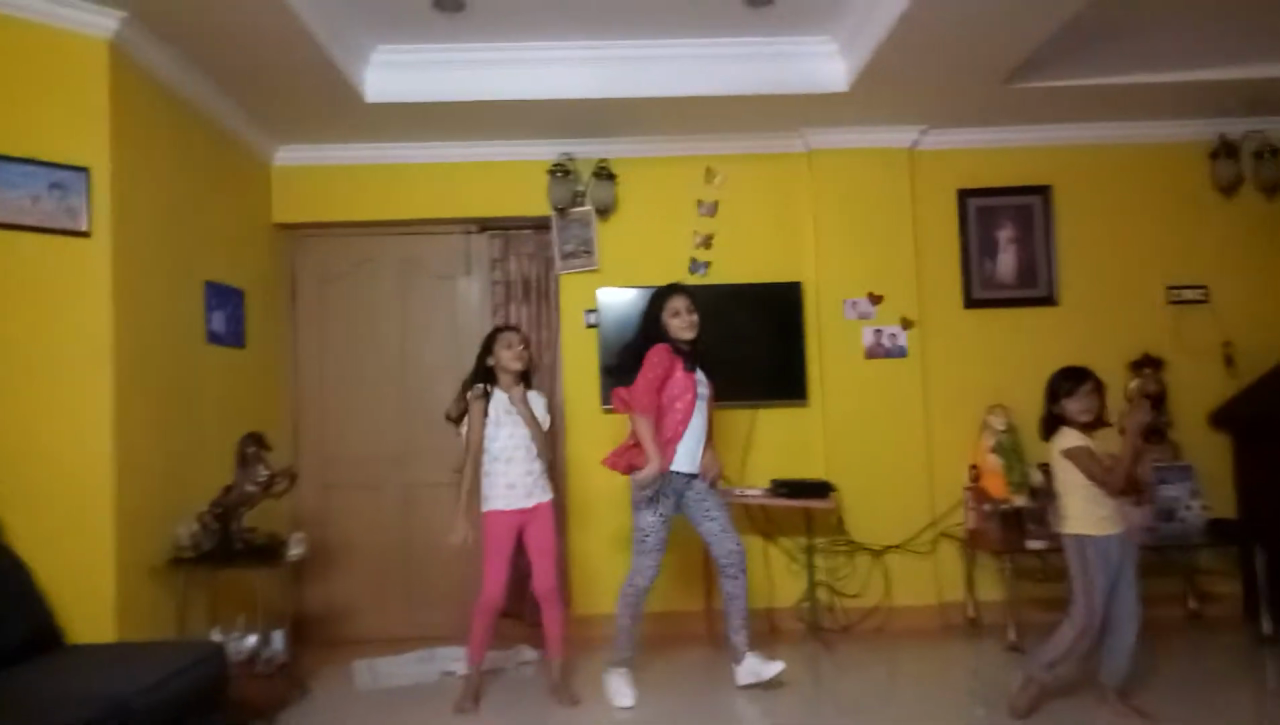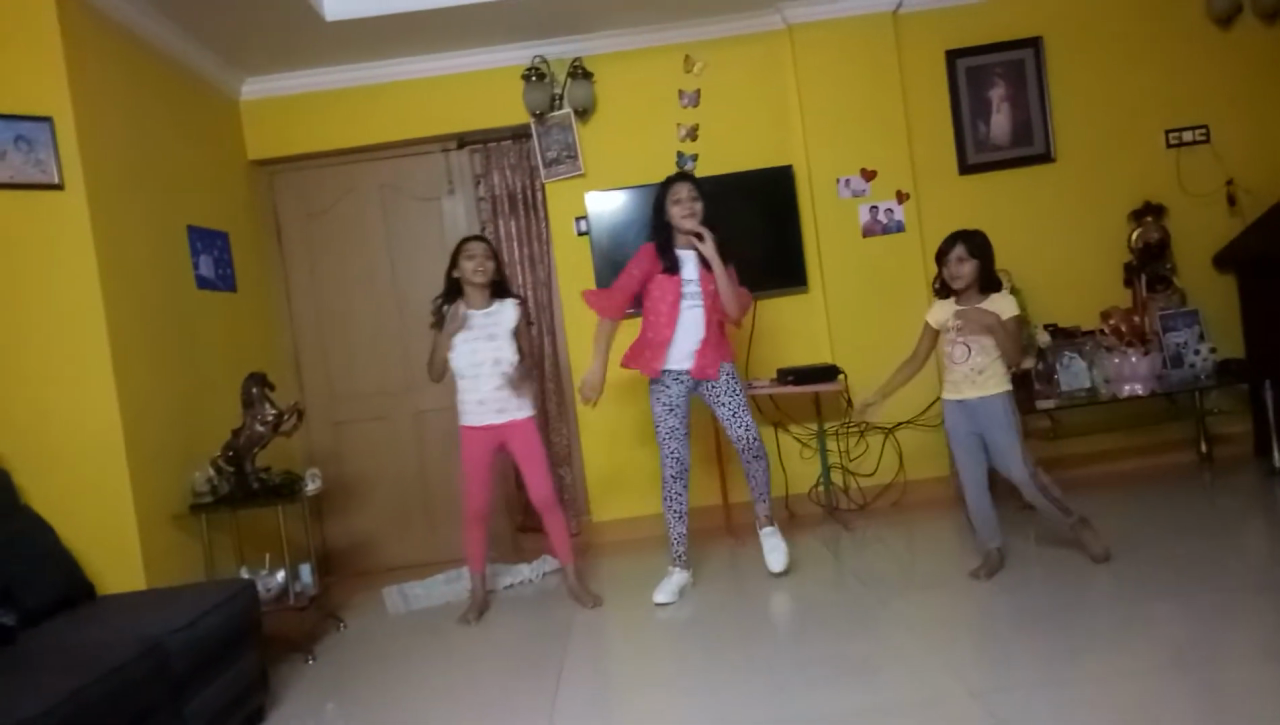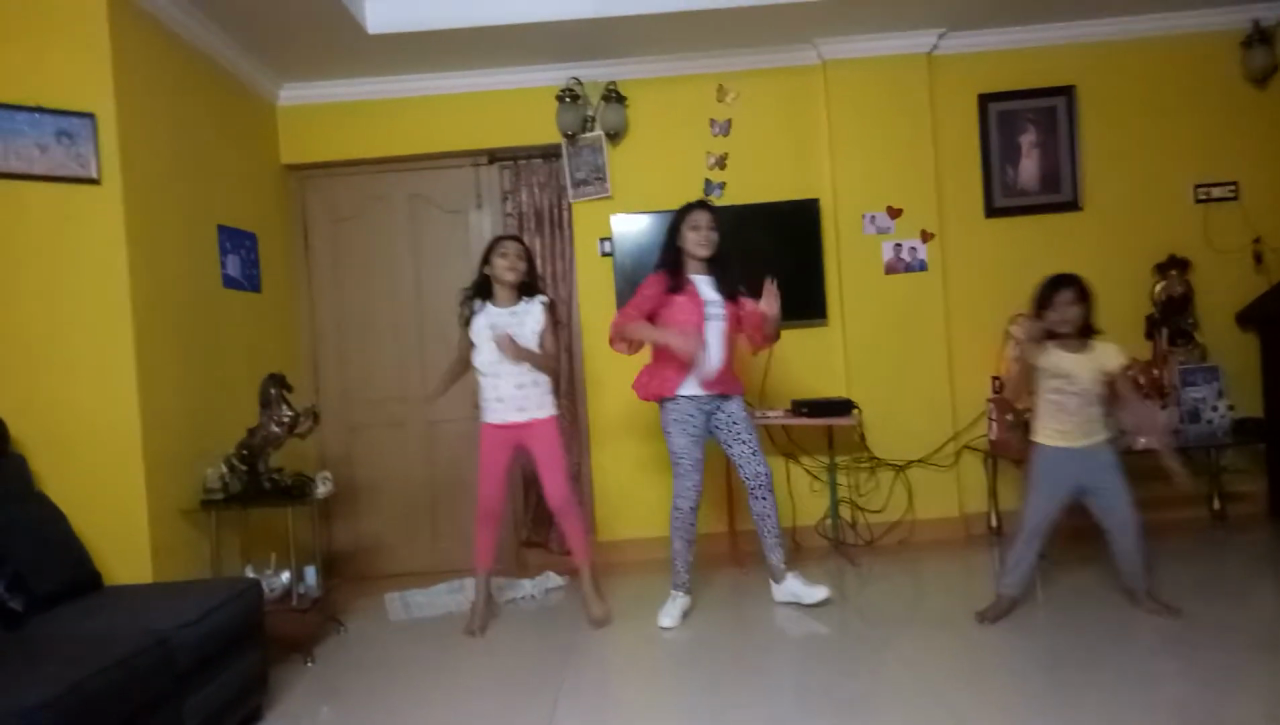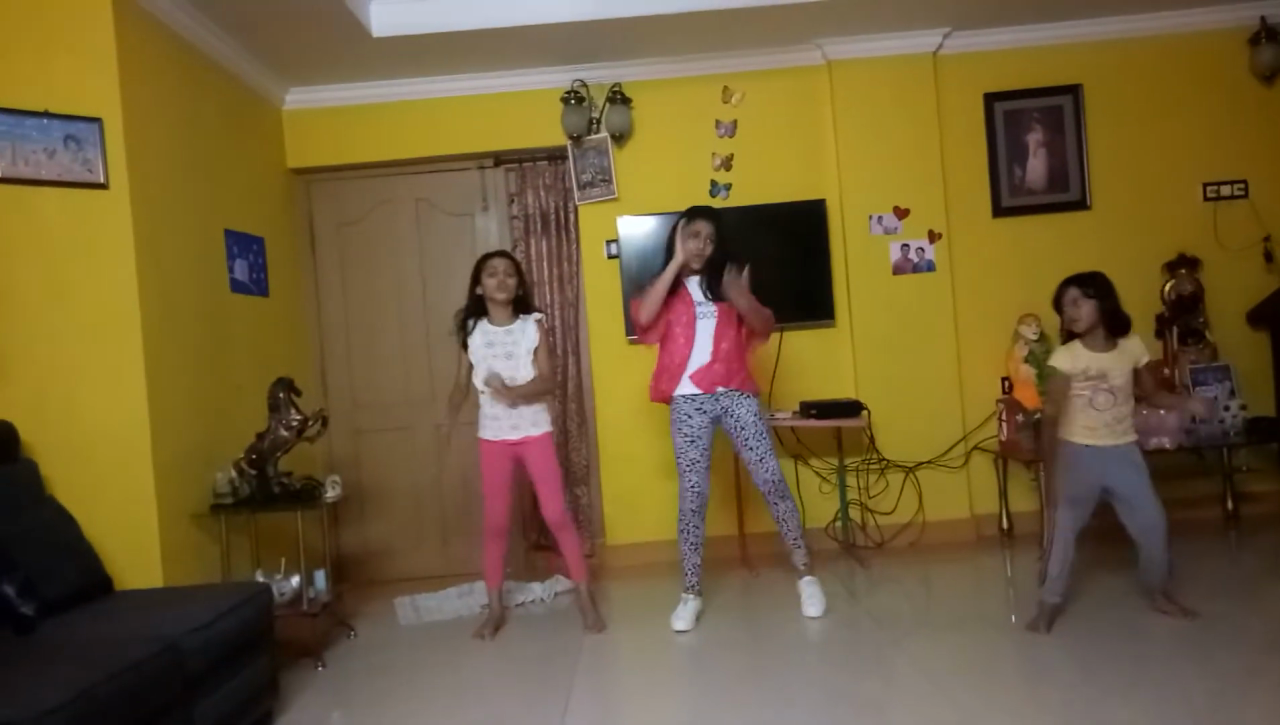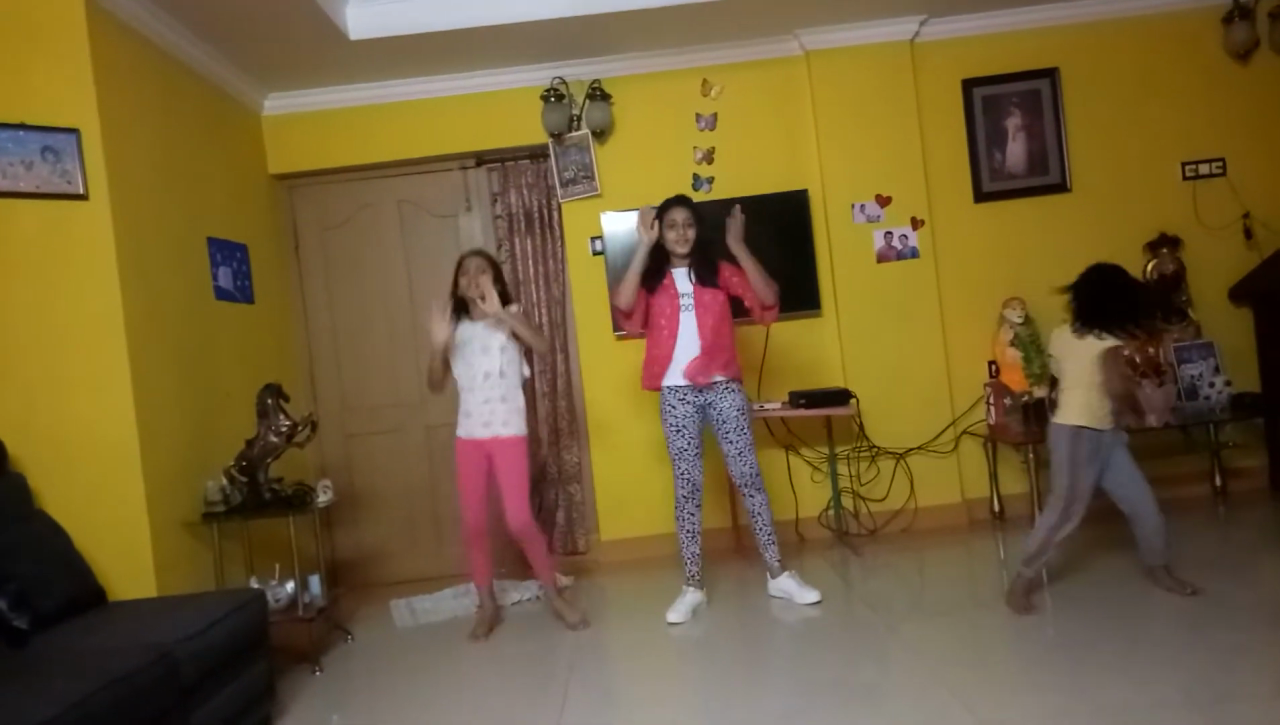
dt=1s
person 1, frame 1
left shoulder: (696, 364)
right shoulder: (661, 354)
right elbow: (639, 402)
left wrist: (711, 457)
right wrist: (652, 458)
left hip: (695, 476)
right hip: (661, 476)
left knee: (731, 555)
right knee: (645, 569)
left ankle: (744, 658)
right ankle: (619, 667)
person 1, frame 2
left shoulder: (712, 255)
right shoulder: (651, 256)
left elbow: (736, 311)
right elbow: (612, 303)
left wrist: (713, 256)
right wrist: (598, 362)
left hip: (714, 366)
right hip: (666, 373)
left knee: (749, 441)
right knee: (674, 468)
left ankle: (766, 524)
right ankle: (679, 567)
person 1, frame 3
left shoulder: (726, 286)
right shoulder: (662, 283)
left elbow: (762, 333)
right elbow: (624, 326)
left wrist: (769, 314)
right wrist: (671, 338)
left hip: (725, 396)
right hip: (682, 399)
left knee: (758, 477)
right knee: (687, 494)
left ankle: (783, 578)
right ankle: (680, 591)
person 1, frame 4
left shoulder: (726, 284)
right shoulder: (669, 289)
left elbow: (762, 326)
right elbow: (642, 317)
left wrist: (745, 301)
right wrist: (675, 263)
left hip: (736, 395)
right hip: (688, 401)
left knee: (772, 481)
right knee: (692, 497)
left ankle: (806, 573)
right ankle: (690, 594)
person 1, frame 5
left shoulder: (717, 271)
right shoulder: (652, 279)
left elbow: (769, 300)
right elbow: (623, 307)
left wrist: (744, 252)
right wrist: (642, 249)
left hip: (722, 386)
right hip: (675, 392)
left knee: (748, 476)
right knee: (687, 486)
left ankle: (778, 573)
right ankle: (692, 586)
person 2, frame 1
left shoulder: (536, 400)
right shoulder: (480, 396)
left elbow: (545, 453)
right elbow: (471, 456)
left wrist: (526, 413)
right wrist: (462, 515)
left hip: (538, 503)
right hip: (497, 507)
left knee: (547, 588)
right knee: (492, 595)
left ankle: (557, 674)
right ankle: (472, 679)
person 2, frame 2
left shoulder: (511, 308)
right shoulder: (447, 314)
left elbow: (528, 356)
right elbow: (435, 374)
left wrist: (521, 373)
right wrist: (448, 335)
left hip: (518, 417)
right hip: (474, 424)
left knee: (544, 497)
right knee: (475, 508)
left ankle: (573, 579)
right ankle: (479, 591)
person 2, frame 3
left shoulder: (539, 308)
right shoulder: (474, 312)
left elbow: (553, 363)
right elbow: (462, 362)
left wrist: (522, 352)
right wrist: (444, 382)
left hip: (540, 418)
right hip: (495, 423)
left knee: (561, 499)
right knee: (488, 507)
left ankle: (589, 587)
right ankle: (482, 597)
person 2, frame 4
left shoulder: (533, 324)
right shoulder: (471, 331)
left elbow: (547, 381)
right elbow: (462, 385)
left wrist: (514, 393)
right wrist: (452, 408)
left hip: (536, 433)
right hip: (492, 438)
left knee: (557, 514)
right knee: (494, 523)
left ankle: (585, 598)
right ankle: (495, 607)
person 2, frame 5
left shoulder: (508, 319)
right shoulder: (455, 328)
left elbow: (541, 345)
right elbow: (436, 384)
left wrist: (500, 312)
right wrist: (438, 346)
left hip: (509, 435)
right hip: (468, 438)
left knee: (519, 522)
right knee: (473, 524)
left ankle: (553, 593)
right ankle: (487, 605)
person 3, frame 1
left shoulder: (1087, 440)
right shoulder: (1068, 440)
left elbow: (1122, 485)
right elbow: (1113, 483)
left wrist: (1133, 441)
right wrist: (1132, 433)
left hip: (1117, 538)
right hip: (1087, 541)
left knee: (1126, 618)
right knee: (1087, 620)
left ankle: (1112, 690)
right ankle: (1037, 679)
person 3, frame 2
left shoulder: (1002, 303)
right shoulder: (941, 310)
left elbow: (1014, 358)
right elbow: (916, 361)
left wrist: (994, 324)
right wrist: (879, 395)
left hip: (995, 400)
right hip: (956, 406)
left knee: (1020, 472)
right knee: (972, 483)
left ankle: (1076, 523)
right ankle: (992, 550)
person 3, frame 3
left shoulder: (1106, 353)
right shoulder: (1039, 352)
left elbow: (1132, 398)
right elbow: (1016, 392)
right wrist: (1031, 351)
left hip: (1097, 451)
right hip: (1051, 454)
left knee: (1125, 523)
right knee: (1033, 526)
left ankle: (1140, 591)
right ankle: (1008, 593)
person 3, frame 4
left shoulder: (1132, 348)
right shoulder: (1064, 356)
left elbow: (1151, 393)
right elbow: (1053, 415)
left wrist: (1184, 402)
right wrist: (1052, 468)
left hip: (1123, 451)
right hip: (1078, 452)
left knee: (1151, 525)
right knee: (1064, 530)
left ankle: (1158, 592)
right ankle: (1050, 602)
person 3, frame 5
left shoulder: (1061, 335)
right shoulder: (1108, 341)
right elbow: (1117, 389)
right wrist: (1136, 410)
left hip: (1102, 434)
right hip: (1078, 433)
left knee: (1144, 503)
right knee: (1065, 510)
left ankle: (1158, 568)
right ankle: (1023, 578)
